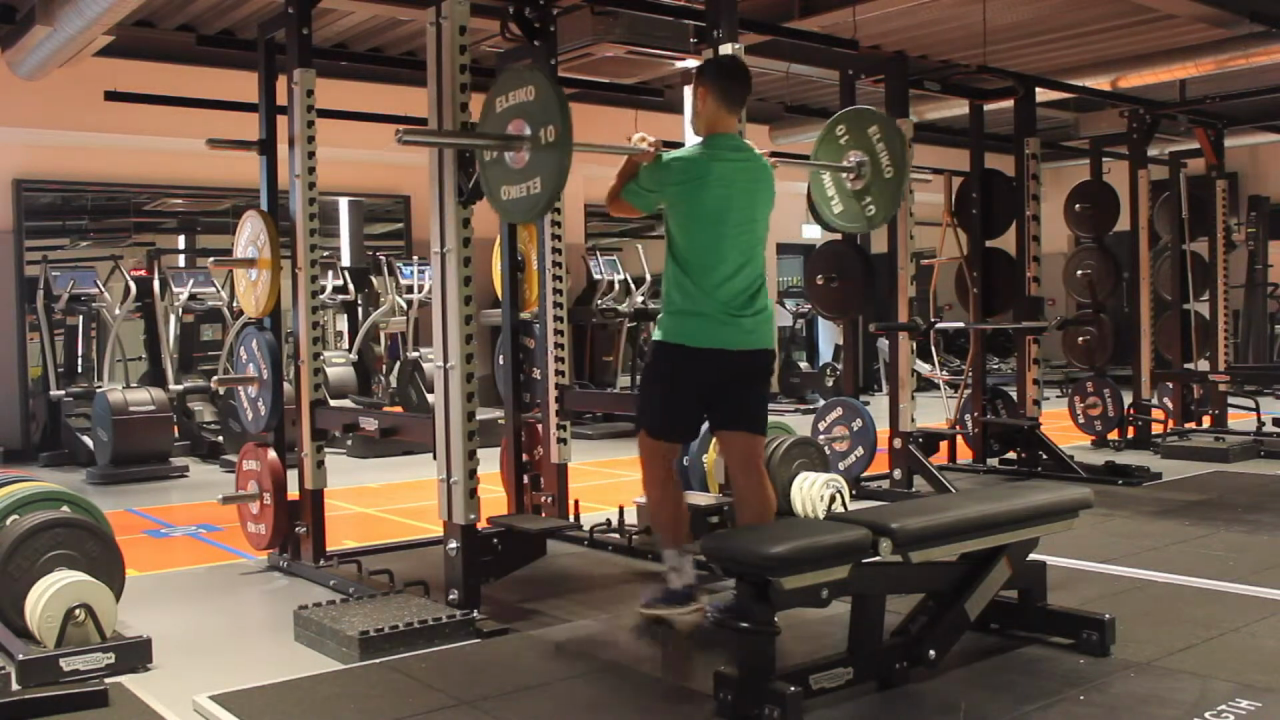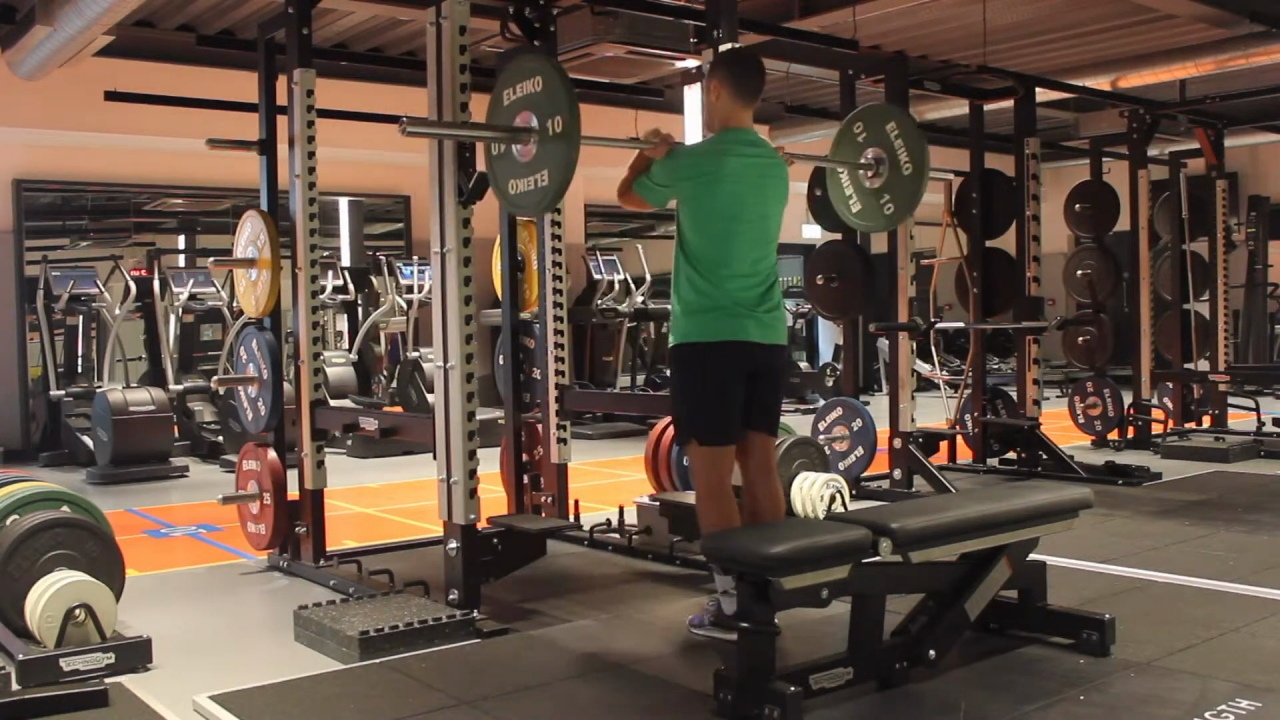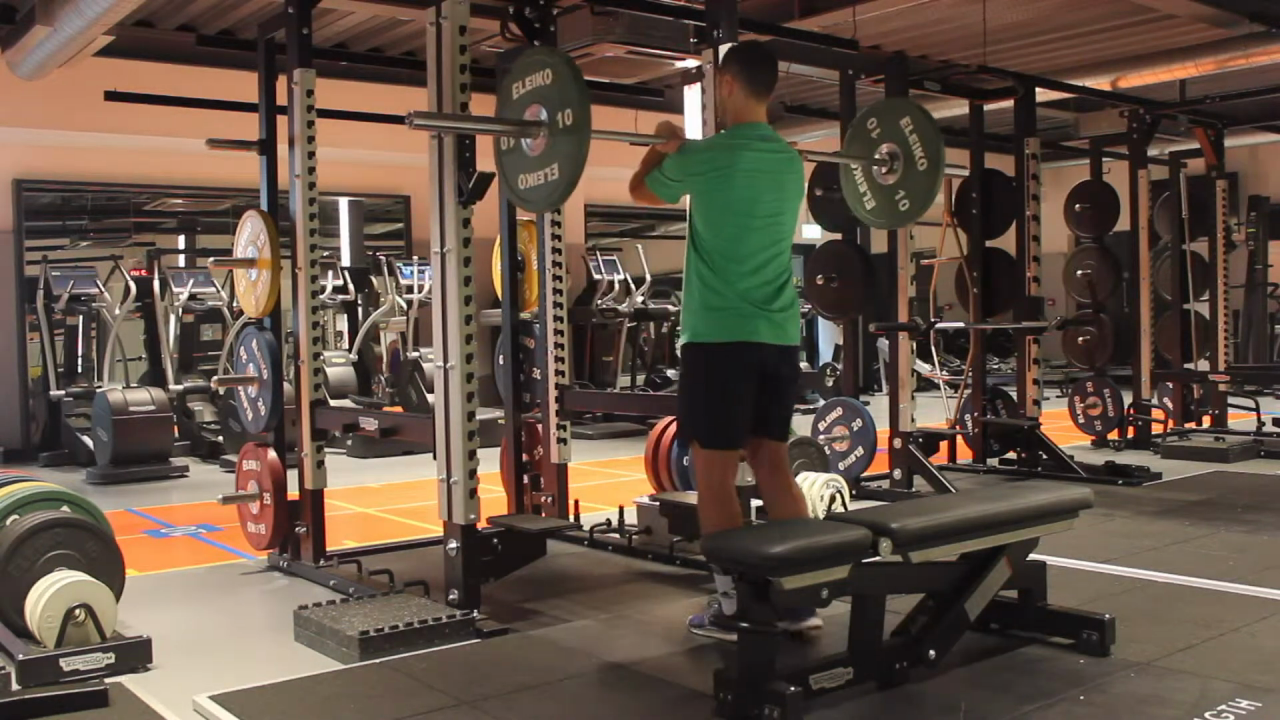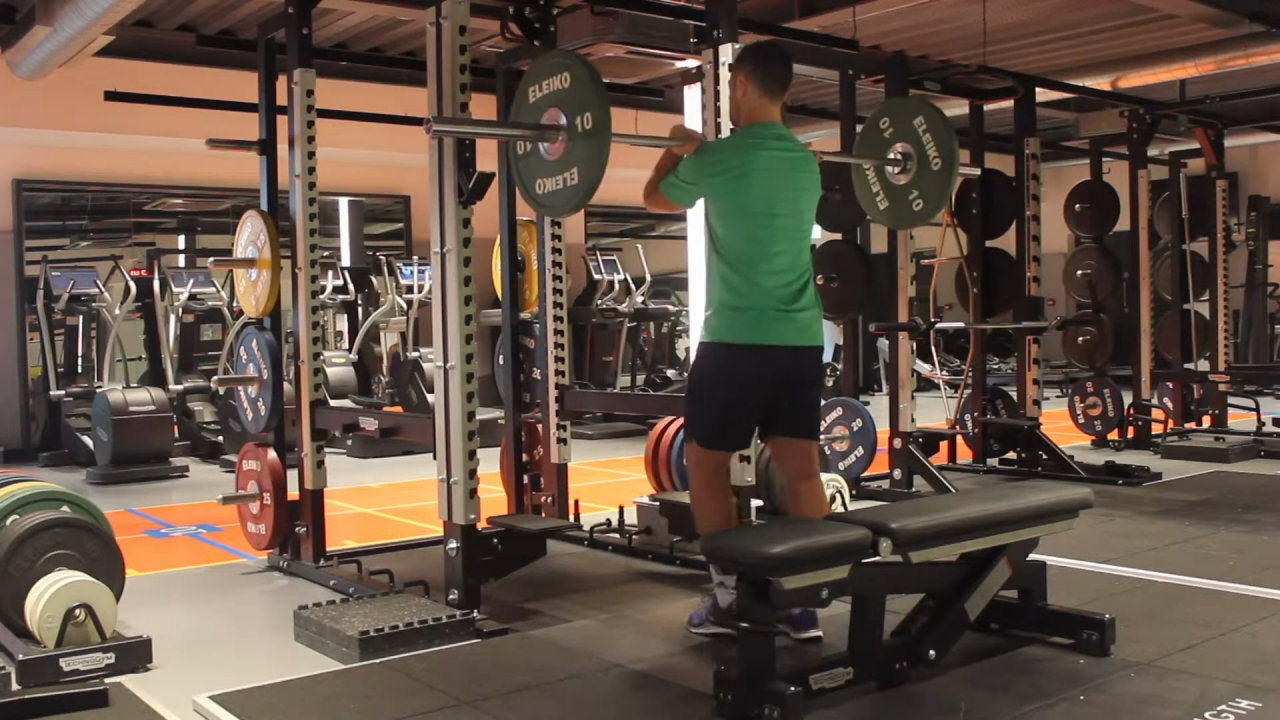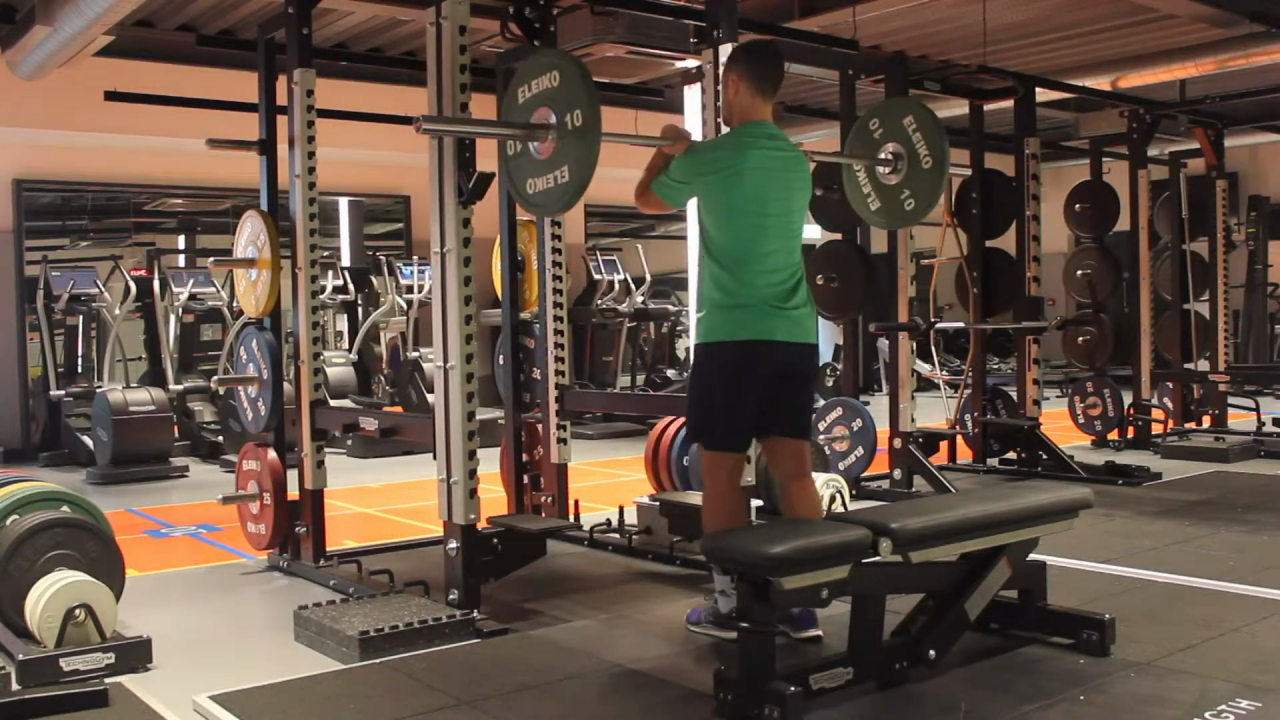
dt=0.3s
person 1, frame 1
left shoulder: (679, 166)
right shoulder: (762, 171)
left elbow: (617, 203)
left wrist: (638, 158)
left hip: (688, 339)
right hip: (752, 340)
left knee: (657, 454)
right knee: (748, 464)
left ankle: (680, 577)
person 1, frame 2
left shoulder: (691, 161)
right shoulder: (777, 165)
left elbow: (629, 196)
left wrist: (651, 151)
left hip: (707, 336)
right hip: (766, 336)
left knee: (711, 471)
right knee: (759, 465)
left ankle: (732, 603)
person 1, frame 3
left shoulder: (703, 156)
right shoulder: (791, 162)
left elbow: (641, 190)
left wrist: (663, 145)
left hip: (719, 337)
right hip: (780, 336)
left knee: (715, 473)
right knee: (773, 466)
left ankle: (731, 606)
person 1, frame 4
left shoulder: (720, 157)
right shoulder: (807, 162)
left elbow: (656, 198)
left wrist: (678, 149)
left hip: (738, 337)
right hip: (800, 338)
left knee: (707, 466)
right knee: (800, 471)
left ankle: (727, 598)
right ankle: (804, 606)
person 1, frame 5
left shoulder: (711, 156)
right shoulder: (797, 160)
left elbow: (647, 199)
left wrist: (669, 150)
left hip: (733, 336)
right hip: (794, 335)
left knee: (720, 472)
right knee: (794, 468)
left ankle: (729, 606)
right ankle: (802, 604)
